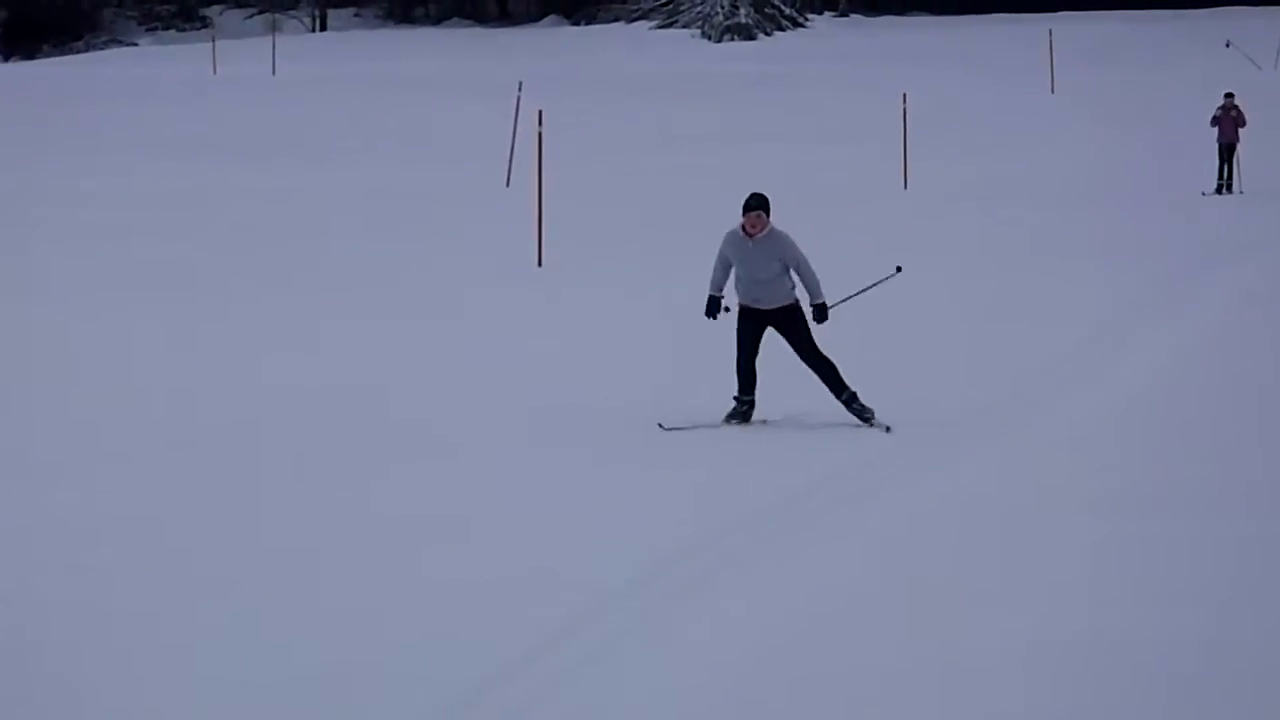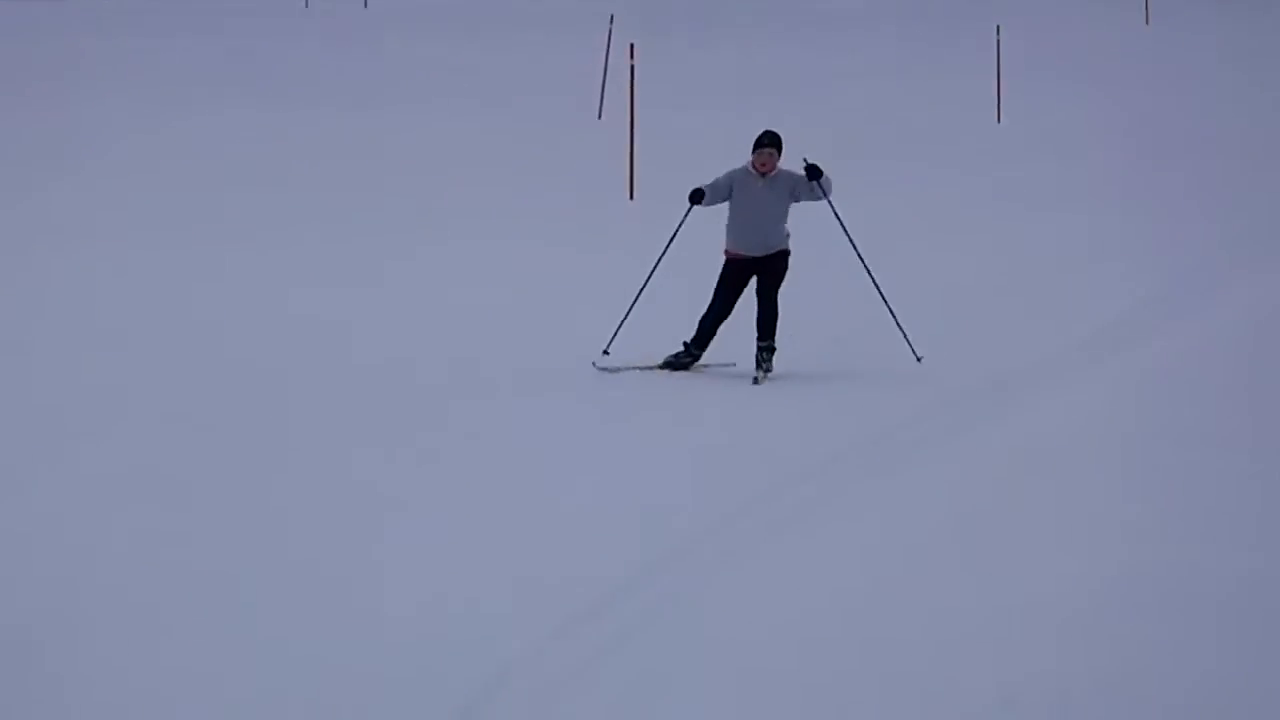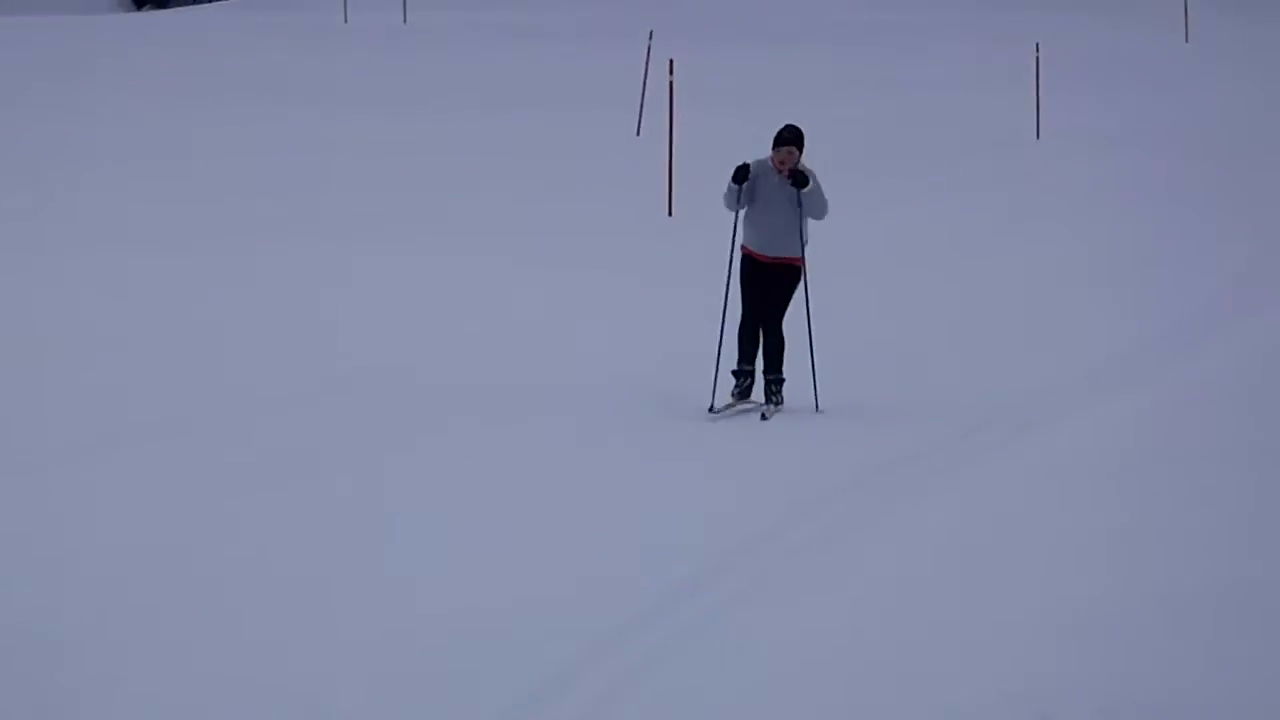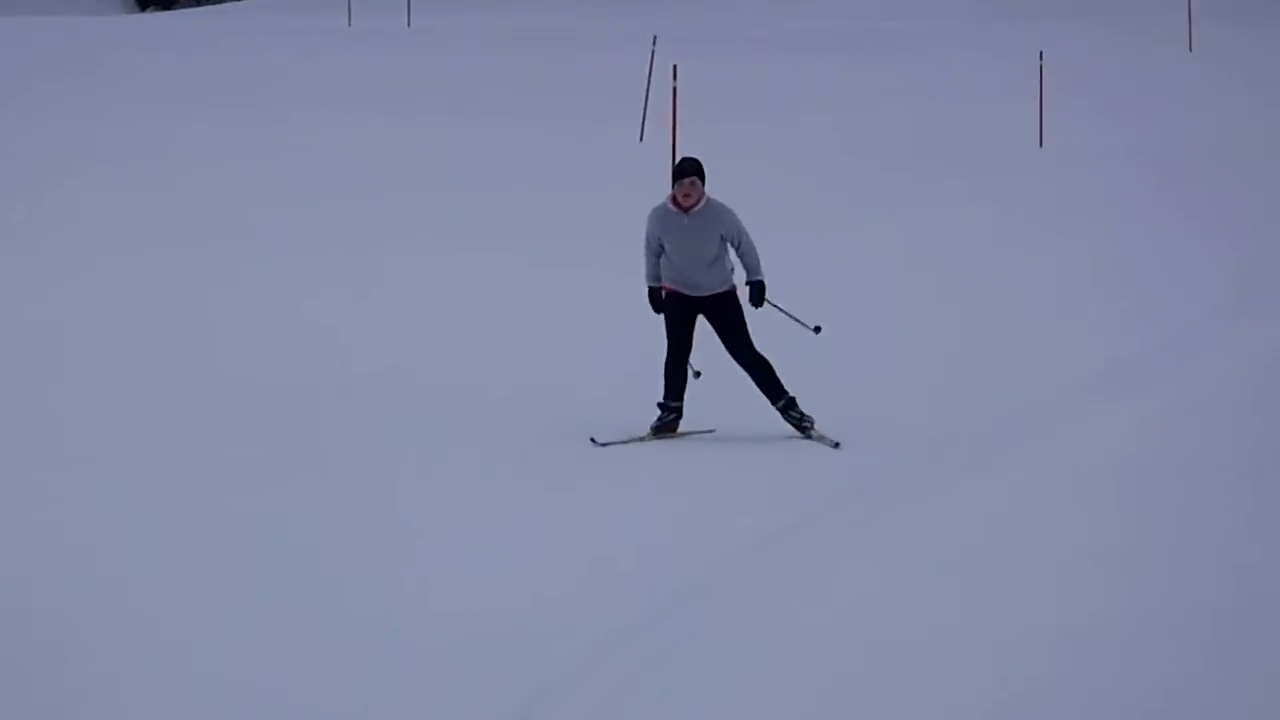
dt=0.5s
person 1, frame 1
left shoulder: (780, 240)
right shoulder: (732, 239)
left elbow: (803, 268)
right elbow: (722, 265)
left wrist: (818, 301)
right wrist: (714, 294)
left hip: (785, 306)
right hip: (749, 308)
left knee: (810, 353)
right knee: (745, 354)
left ankle: (847, 398)
right ankle: (744, 404)
person 1, frame 2
left shoulder: (789, 181)
right shoulder: (738, 177)
left elbow: (823, 191)
right elbow: (713, 193)
left wrist: (817, 177)
right wrist: (700, 194)
left hip: (775, 254)
right hip: (738, 255)
left knee: (766, 296)
right knee: (719, 307)
left ankle: (765, 352)
right ankle: (691, 351)
person 1, frame 3
left shoulder: (806, 177)
right shoulder: (757, 169)
left elbow: (818, 212)
right elbow: (733, 204)
left wrist: (804, 185)
right wrist: (737, 181)
left hip: (788, 262)
right hip: (753, 257)
left knee: (771, 321)
right knee: (750, 316)
left ankle: (773, 381)
right ankle: (744, 376)
person 1, frame 4
left shoulder: (719, 213)
right shoulder: (659, 215)
left elbow: (745, 244)
right elbow: (654, 249)
left wrist: (756, 280)
right wrist: (653, 284)
left hip: (720, 294)
right hip: (678, 295)
left knee: (744, 352)
right knee: (678, 350)
